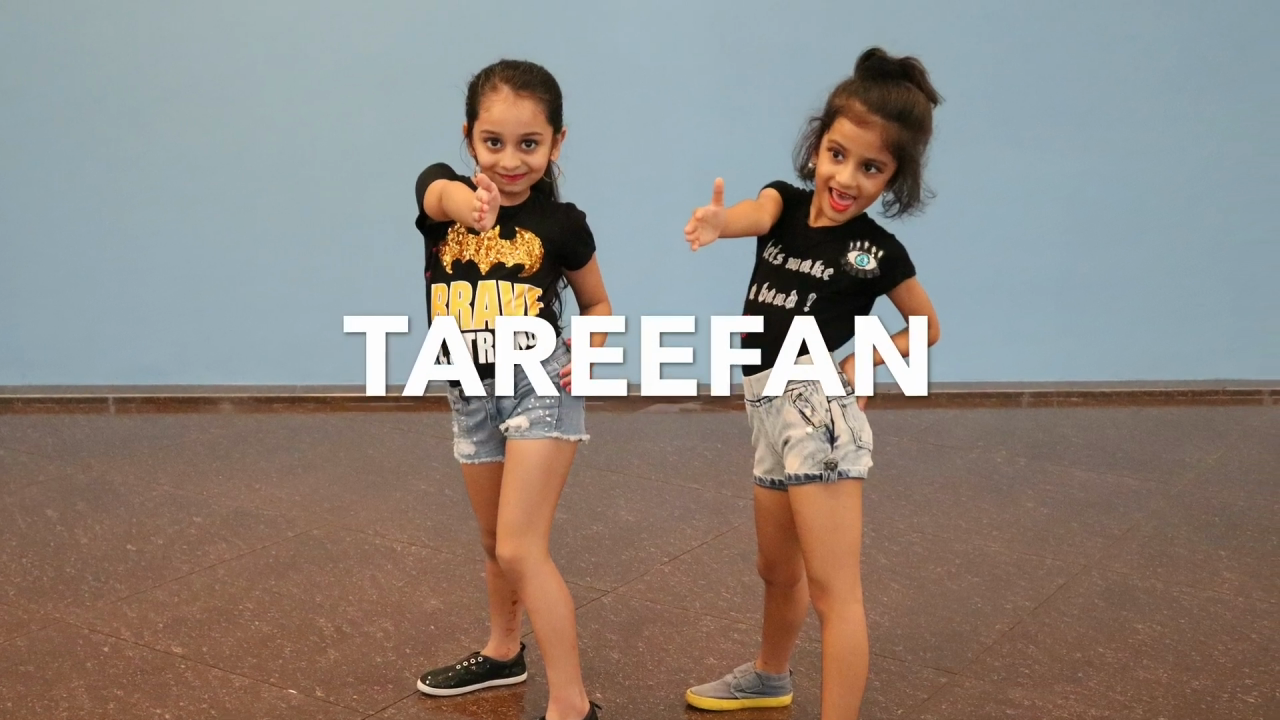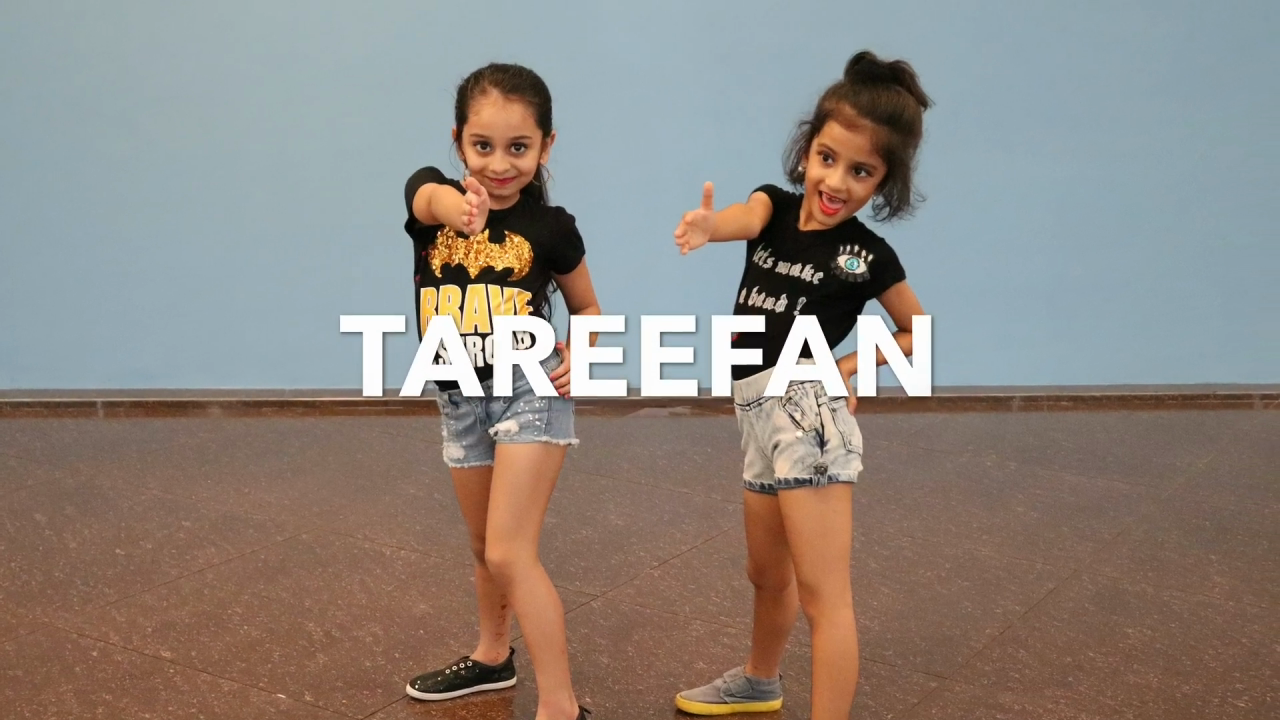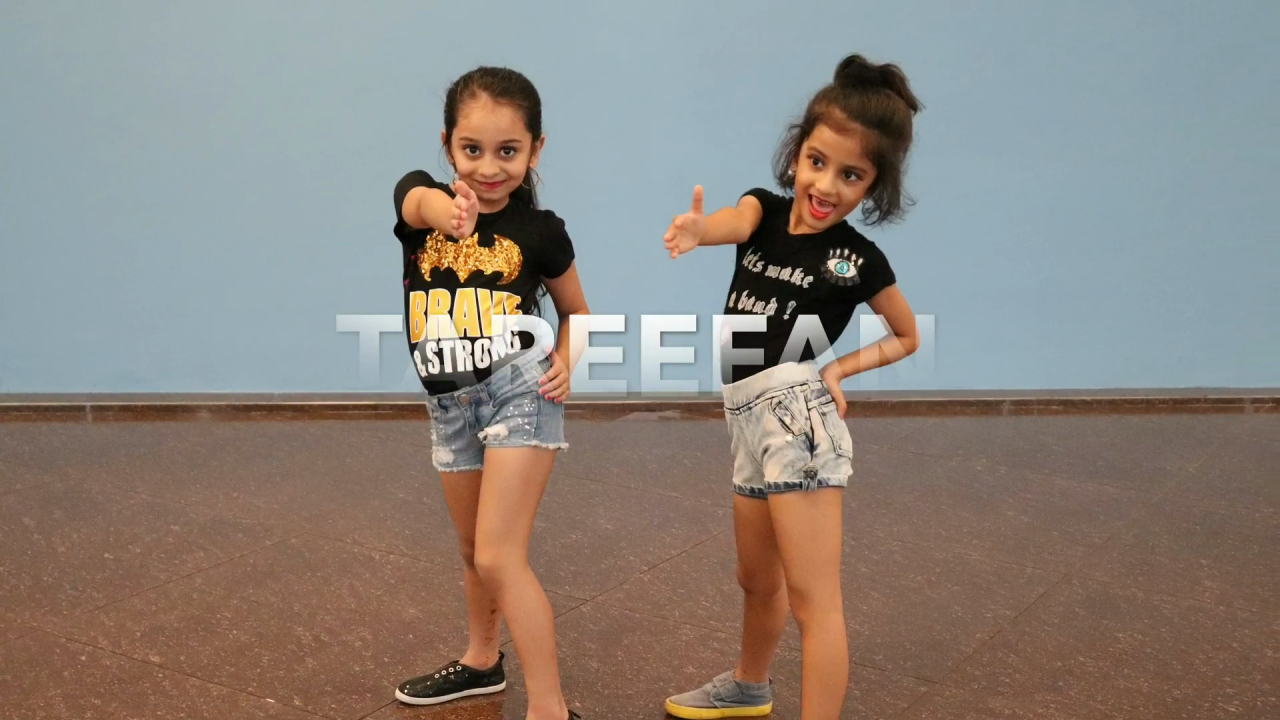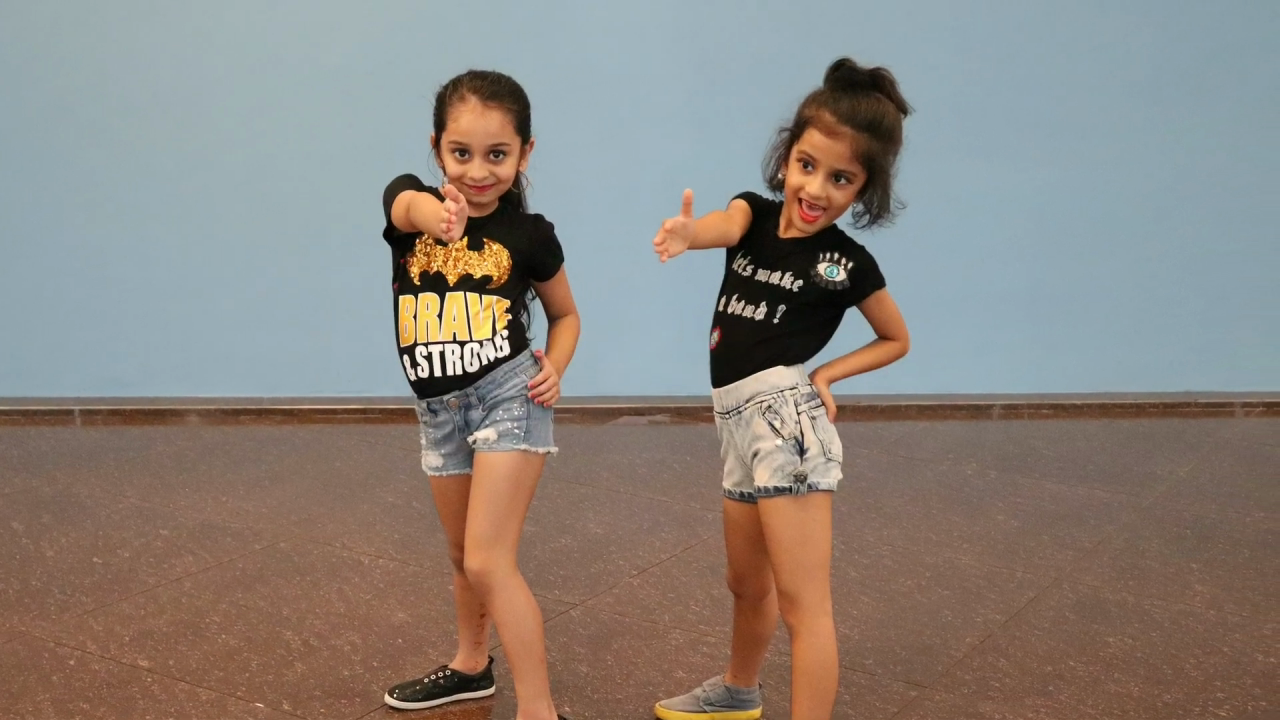
dt=0.3s
person 1, frame 1
left shoulder: (879, 253)
right shoulder: (786, 201)
left elbow: (927, 328)
right elbow: (754, 214)
left wrist: (858, 362)
right wrist: (718, 220)
left hip: (816, 405)
right hip: (769, 407)
left knee: (832, 590)
right knee: (777, 568)
person 1, frame 2
left shoulder: (869, 255)
right shoulder: (775, 204)
left elbow: (915, 331)
right elbow: (745, 216)
left wrist: (847, 367)
right wrist: (707, 224)
left hip: (806, 408)
right hip: (759, 411)
left knee: (823, 594)
right knee: (768, 571)
person 1, frame 3
left shoulder: (859, 260)
right shoulder: (765, 209)
left elbow: (907, 336)
right elbow: (733, 222)
left wrist: (838, 368)
right wrist: (697, 228)
left hip: (796, 411)
right hip: (749, 414)
left knee: (812, 598)
right knee: (757, 577)
person 1, frame 4
left shoulder: (846, 263)
right shoulder: (753, 213)
left elbow: (897, 340)
right elbow: (724, 227)
left wrist: (826, 373)
right wrist: (685, 234)
left hip: (785, 417)
right hip: (739, 418)
left knee: (802, 603)
right knee: (747, 582)
person 2, frame 1
left shoulder: (561, 223)
right shoulder: (443, 187)
left elbow: (597, 303)
right elbow: (443, 197)
right wrist: (471, 205)
left hip: (539, 383)
right hip: (470, 395)
left knee: (521, 549)
right knee: (494, 542)
right ankle: (502, 650)
person 2, frame 2
left shoulder: (550, 226)
right shoulder: (432, 193)
left elbow: (586, 306)
right elbow: (432, 198)
left wrist: (574, 360)
right wrist: (459, 208)
left hip: (529, 388)
right hip: (459, 399)
left knee: (509, 553)
right knee: (483, 546)
right ankle: (491, 655)
person 2, frame 3
left shoulder: (540, 230)
right shoulder: (421, 195)
left elbow: (576, 311)
right elbow: (422, 205)
left wrist: (565, 363)
right wrist: (449, 213)
left hip: (518, 392)
right hip: (449, 403)
left knee: (499, 557)
right knee: (474, 551)
right ankle: (481, 660)
person 2, frame 4
left shoulder: (529, 232)
right shoulder: (409, 200)
left elbow: (565, 314)
right elbow: (408, 207)
left wrist: (554, 367)
right wrist: (437, 218)
left hip: (507, 396)
right hip: (438, 408)
left knee: (489, 561)
right knee: (462, 555)
right ankle: (470, 664)
